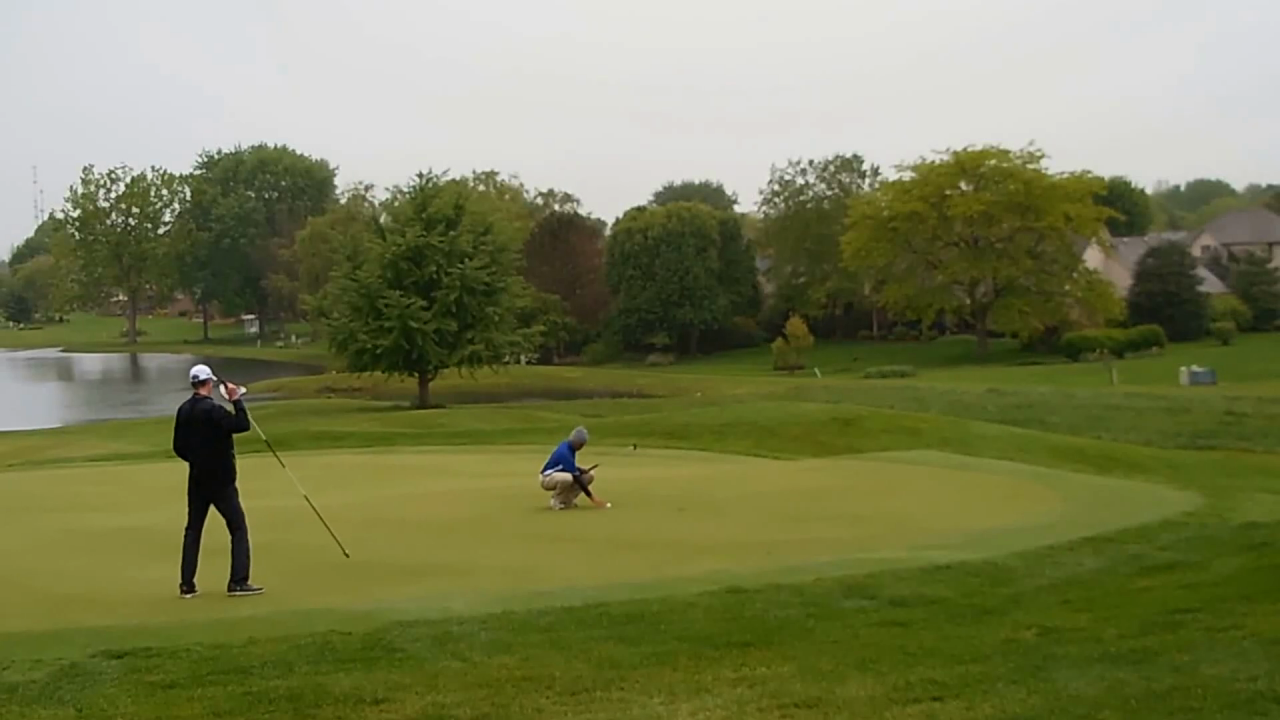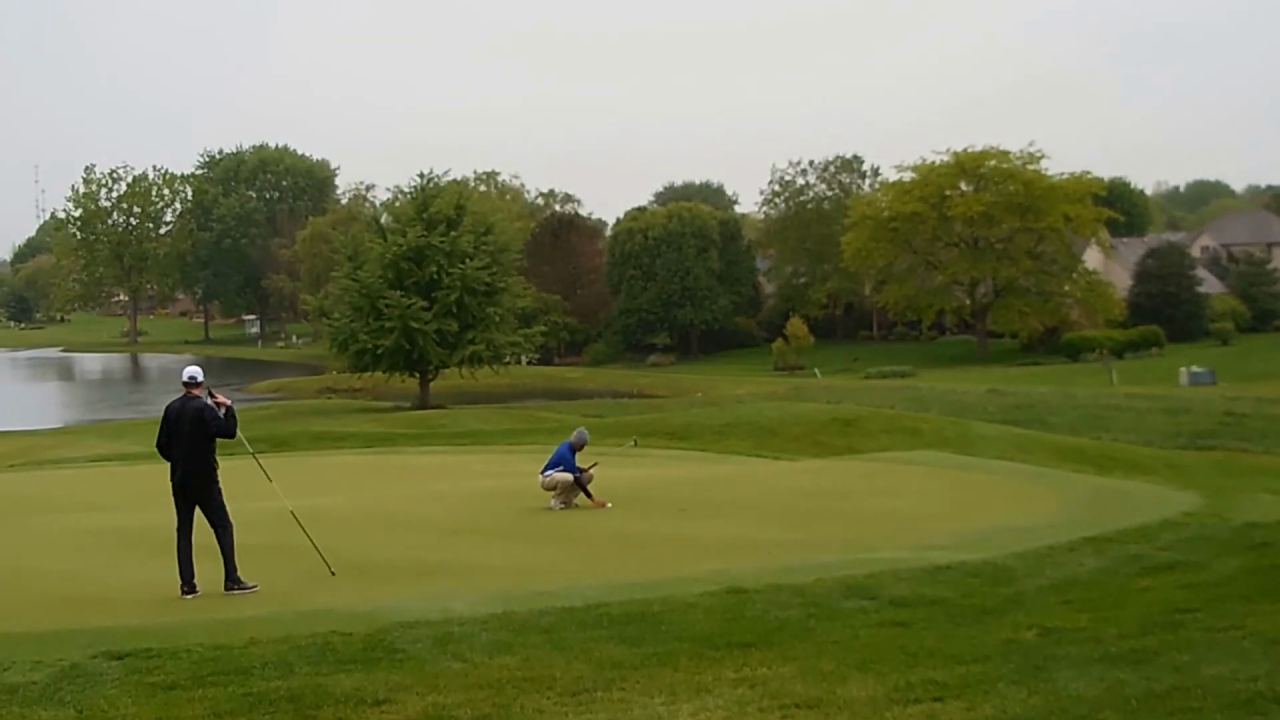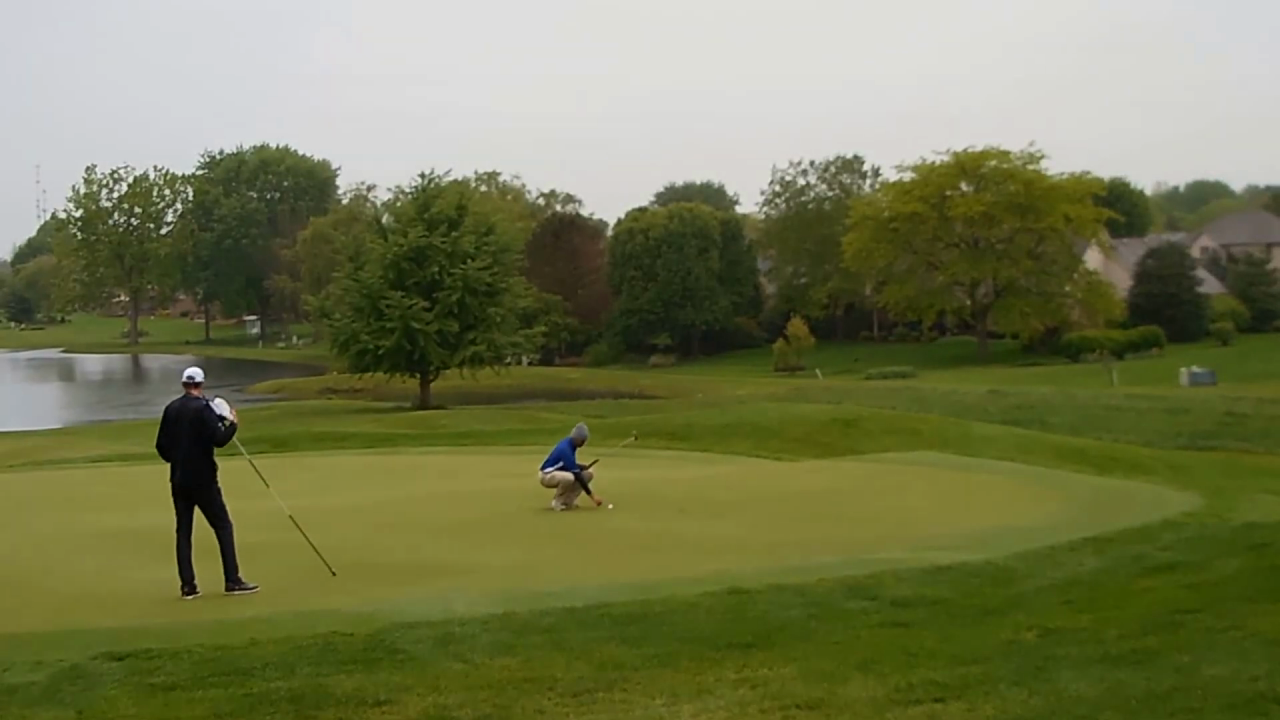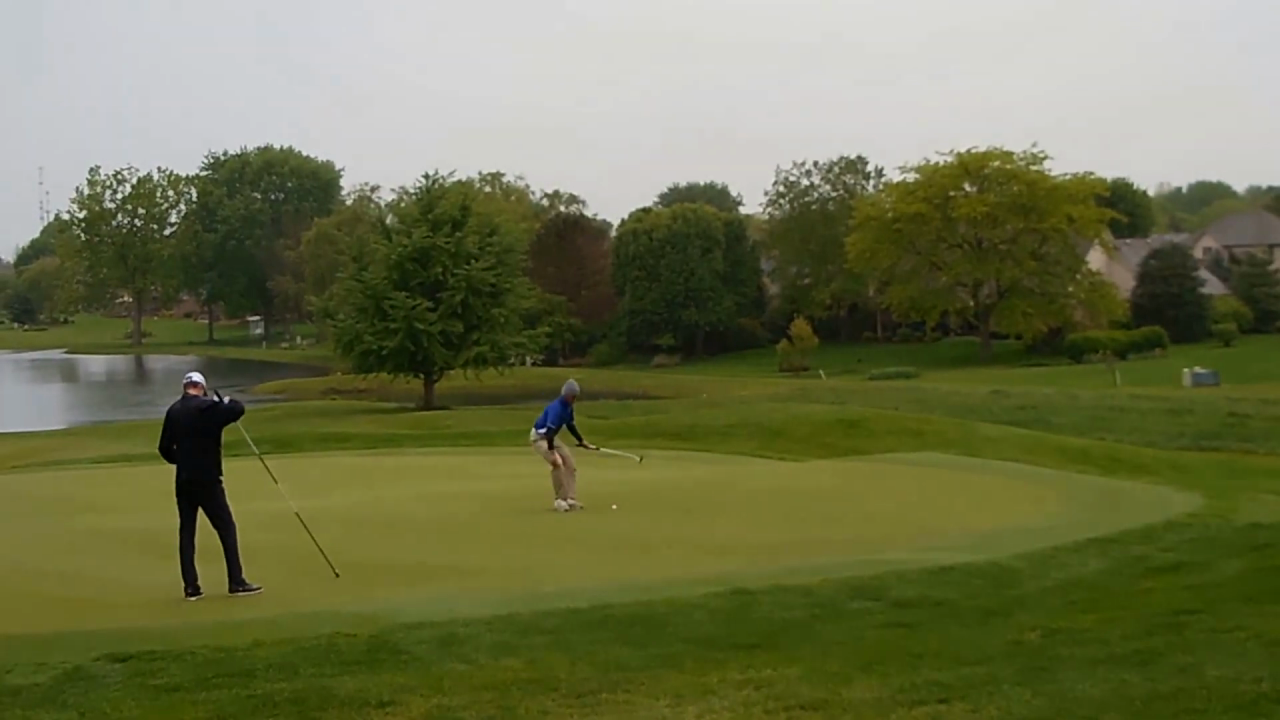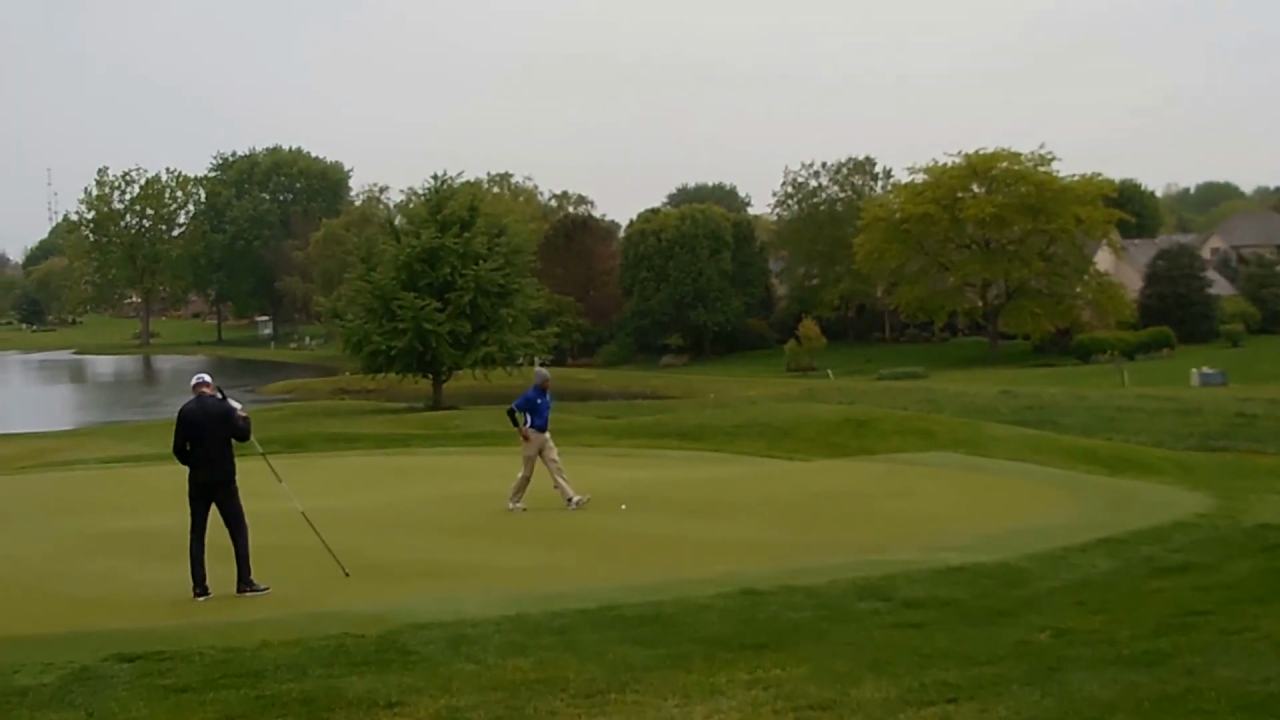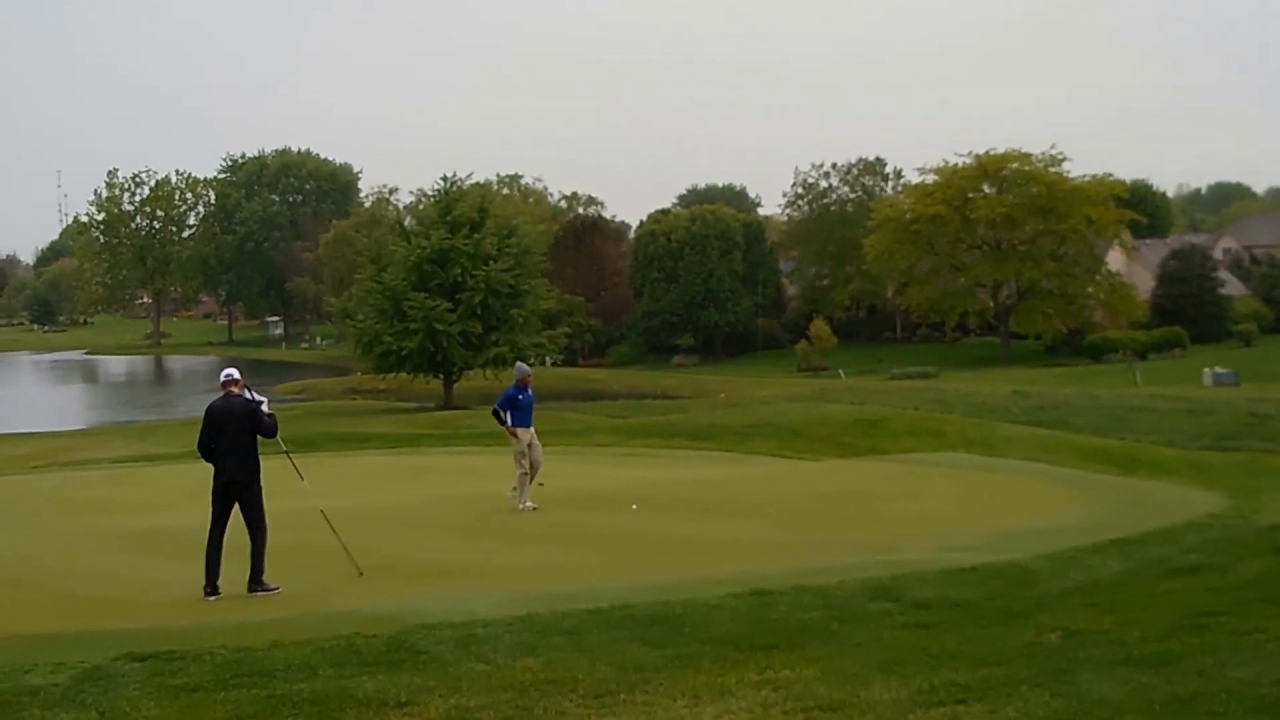
dt=0.4s
person 1, frame 1
left shoulder: (183, 410)
right shoulder: (212, 409)
left elbow: (179, 447)
right elbow: (243, 425)
right wrist: (236, 400)
left hip: (196, 480)
right hip: (220, 480)
left knee: (192, 530)
right knee: (238, 528)
left ankle: (186, 585)
right ankle: (238, 582)
person 1, frame 2
left shoulder: (172, 408)
right shoulder: (204, 408)
left elbow: (162, 445)
right elbow: (229, 432)
right wrist: (228, 408)
left hip: (179, 480)
right hip: (204, 479)
left knee: (184, 530)
right knee: (223, 527)
left ankle: (187, 585)
right ankle: (232, 580)
person 1, frame 3
left shoulder: (171, 409)
right shoulder: (203, 409)
left elbow: (161, 445)
right elbow: (219, 439)
right wrist: (232, 424)
left hip: (179, 480)
right hip: (202, 479)
left knee: (183, 531)
right knee: (223, 527)
left ankle: (187, 585)
right ankle: (232, 581)
person 1, frame 4
left shoulder: (173, 410)
right shoulder: (206, 406)
left elbow: (164, 448)
right elbow: (237, 410)
right wrist: (227, 402)
left hip: (183, 480)
right hip: (206, 479)
left knee: (186, 532)
right knee: (226, 528)
left ankle: (191, 586)
right ankle: (236, 582)
person 1, frame 5
left shoulder: (185, 411)
right shoulder: (222, 406)
left elbow: (179, 448)
right elbow: (242, 435)
right wrist: (243, 418)
left hip: (197, 479)
right hip: (222, 478)
left knee: (197, 532)
right knee: (238, 528)
left ankle: (199, 587)
right ankle: (244, 582)
person 1, frame 6
left shoulder: (213, 408)
right shoulder: (248, 405)
left elbow: (203, 445)
right elbow: (269, 431)
right wrist: (269, 414)
left hip: (222, 478)
right hip: (247, 477)
left knee: (216, 530)
right knee: (257, 528)
left ankle: (211, 585)
right ankle: (256, 582)
